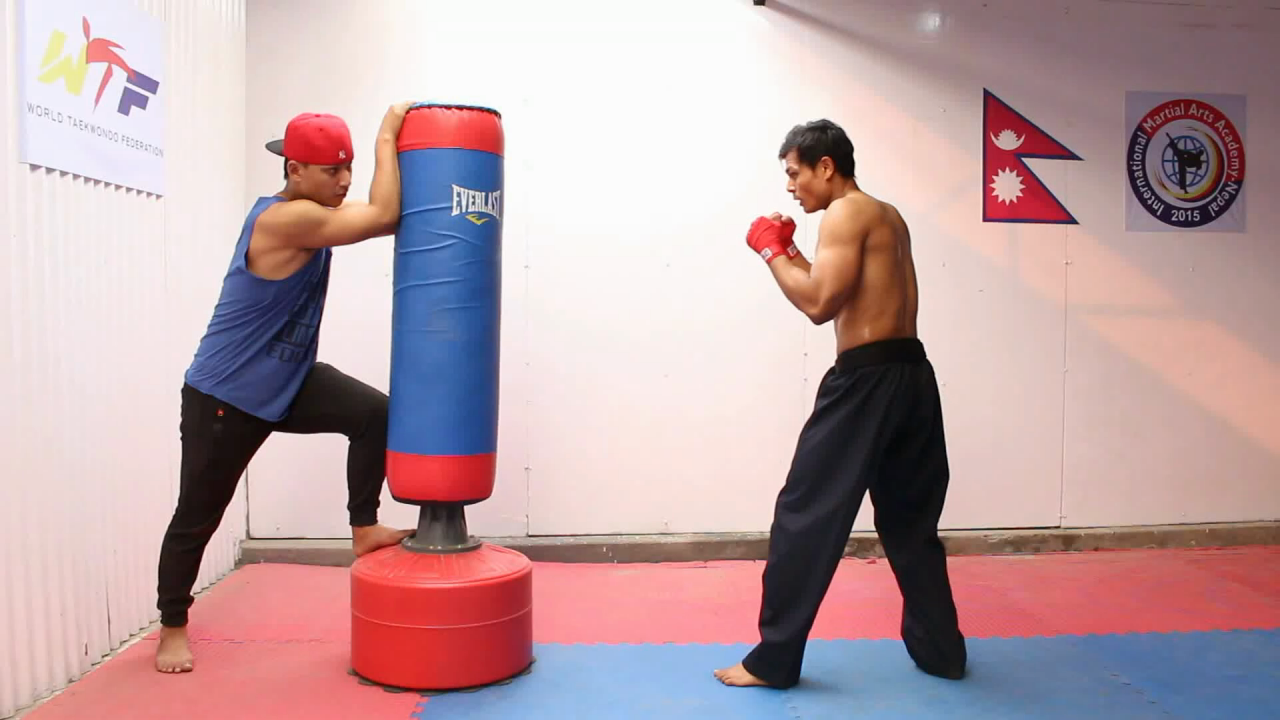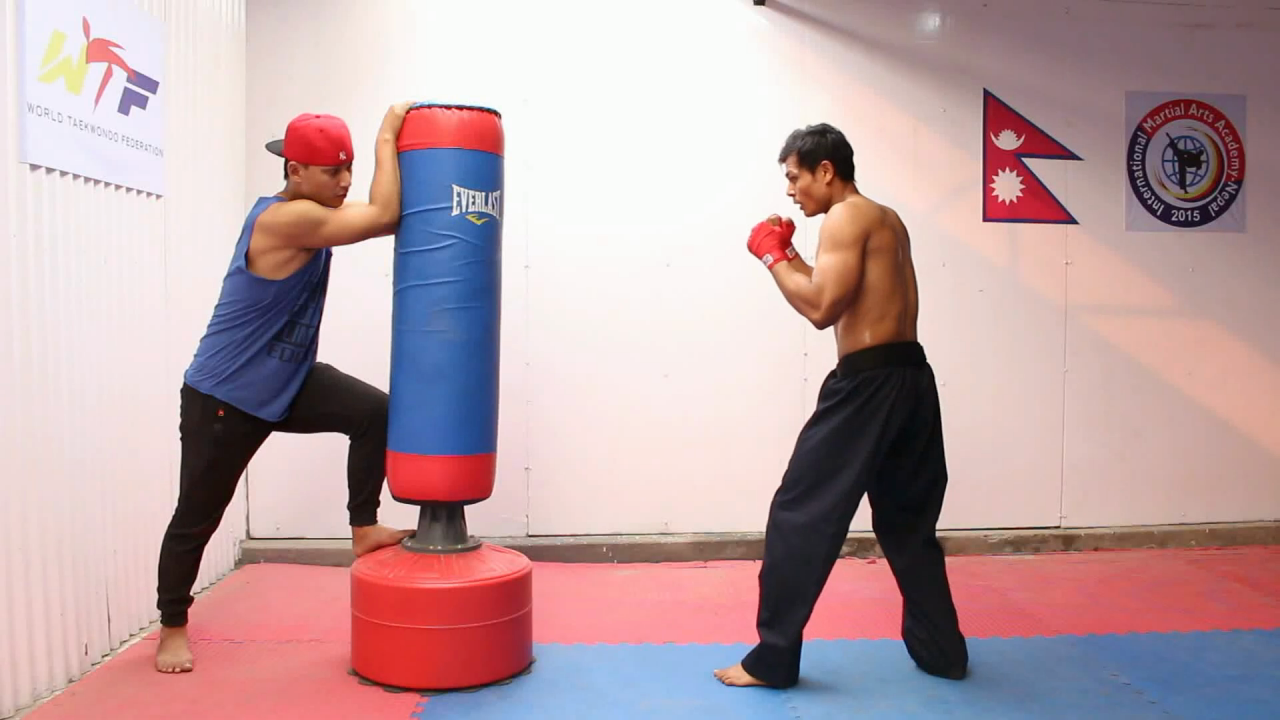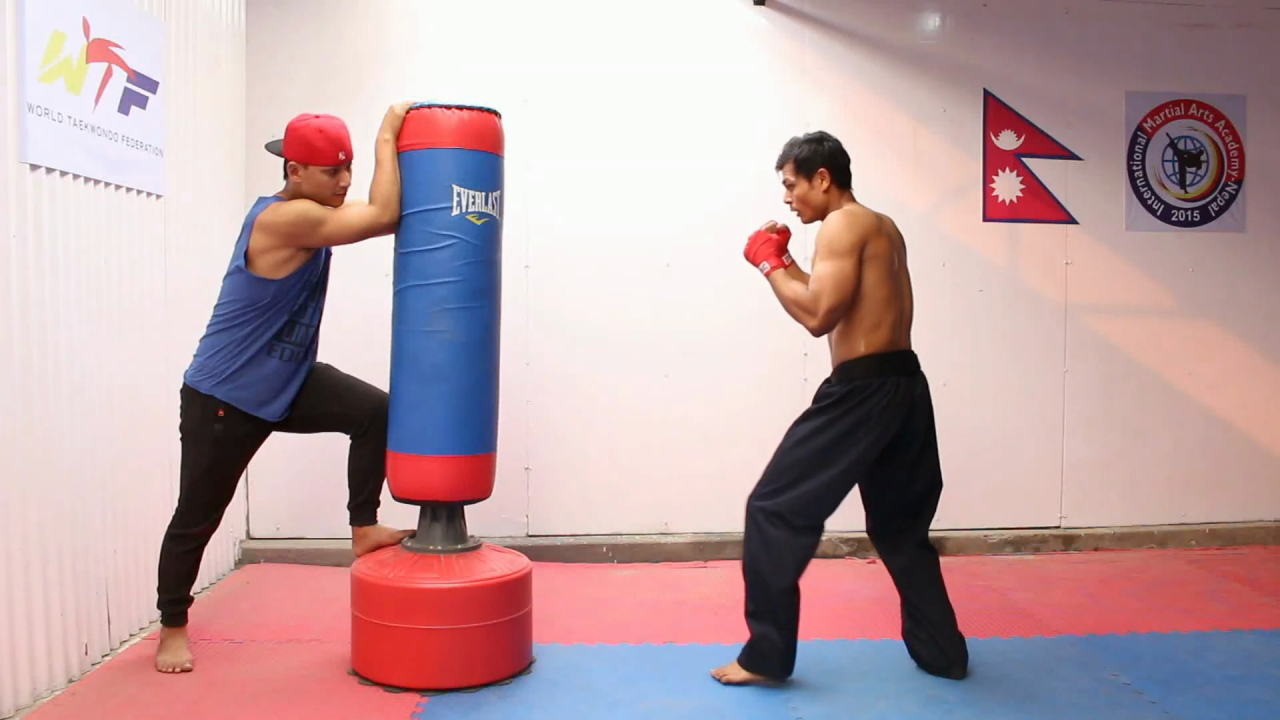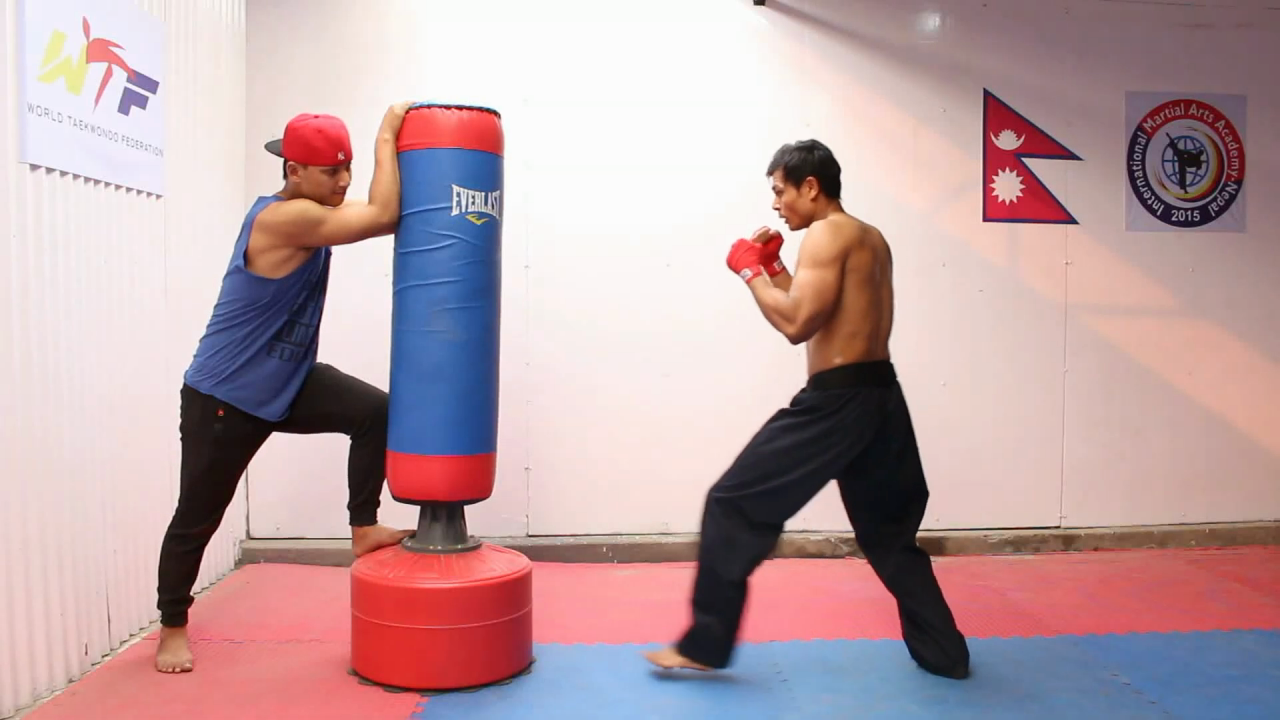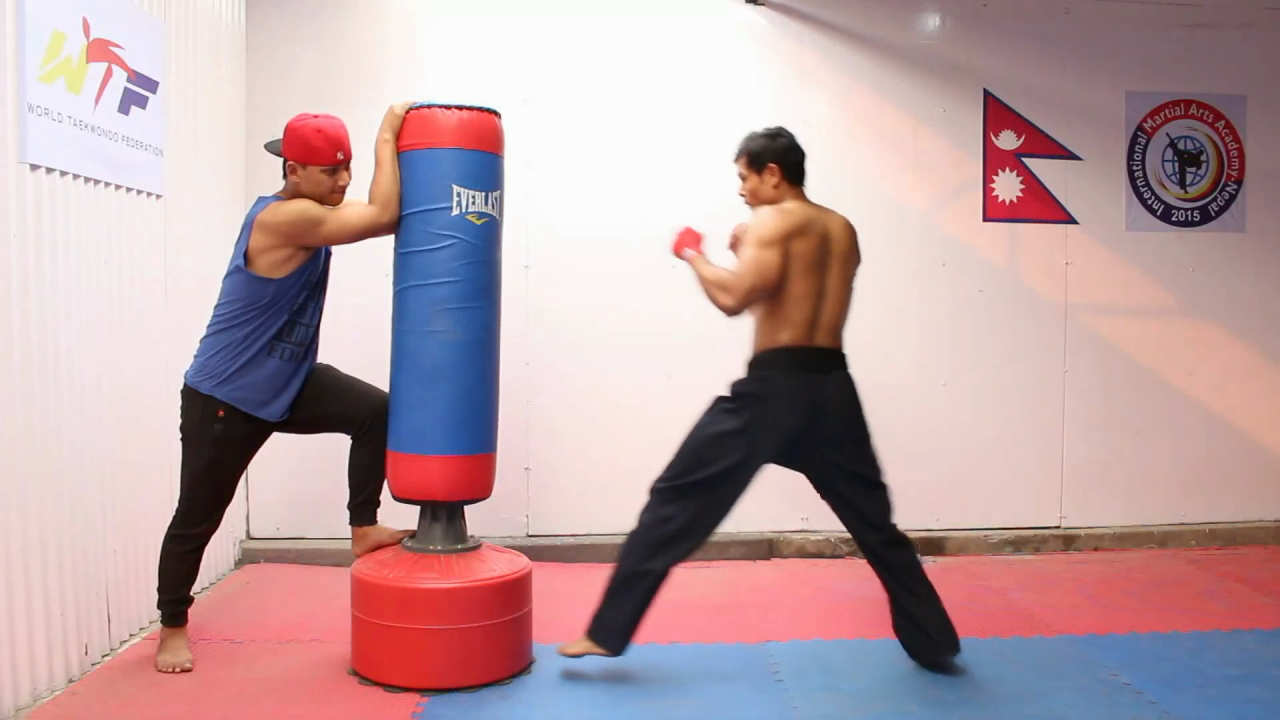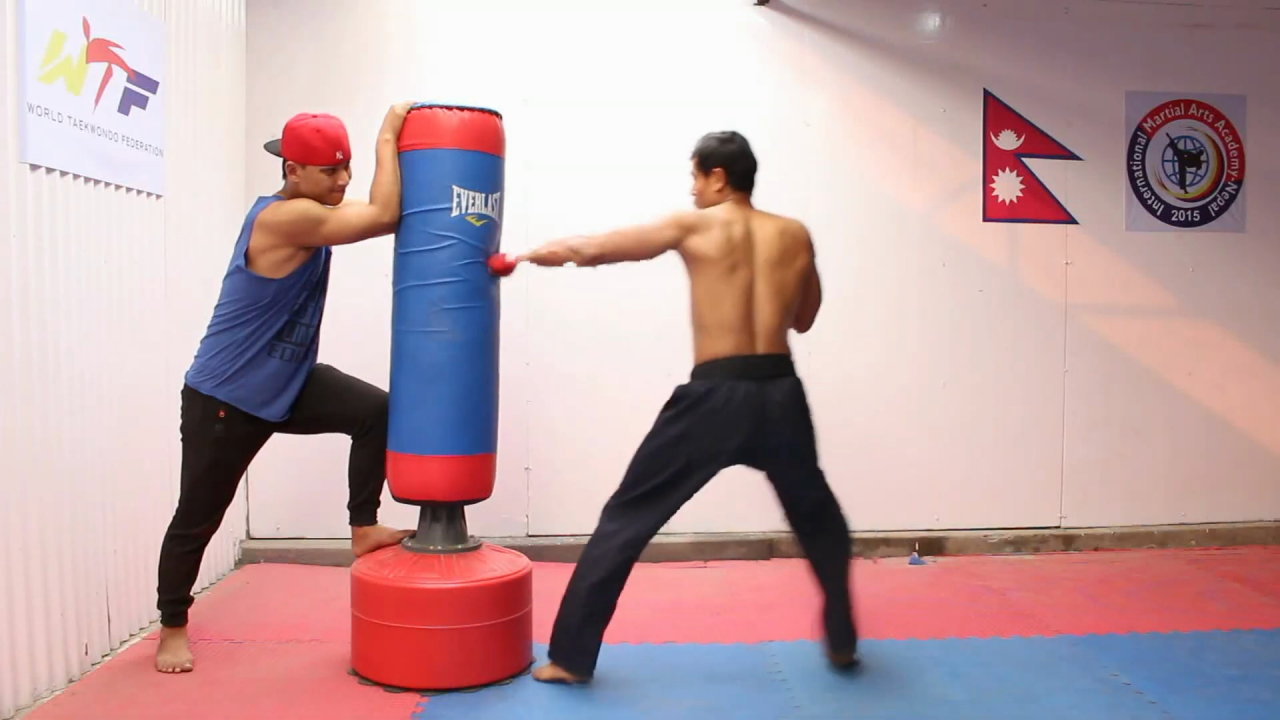
dt=0.5s
person 1, frame 1
left shoulder: (314, 212)
right shoulder: (284, 219)
left elbow: (384, 218)
right elbow: (381, 216)
right wrist: (389, 136)
left hip: (288, 382)
right hip: (224, 395)
left knee: (373, 414)
right knee: (198, 516)
left ankle: (363, 530)
right ankle: (173, 628)
person 1, frame 2
left shoulder: (314, 213)
right shoulder: (284, 219)
left elbow: (386, 217)
right elbow: (381, 216)
right wrist: (388, 135)
left hip: (288, 381)
right hip: (223, 396)
left knee: (376, 412)
right knee: (198, 516)
left ankle: (363, 529)
right ankle: (172, 627)
person 1, frame 3
left shoulder: (313, 211)
right shoulder: (283, 219)
left elbow: (382, 215)
right elbow: (381, 217)
right wrist: (388, 136)
left hip: (288, 381)
right hip: (223, 395)
left knee: (375, 412)
right knee: (198, 516)
left ankle: (363, 529)
right ankle: (172, 627)
person 1, frame 4
left shoulder: (313, 212)
right shoulder: (282, 219)
left elbow: (383, 216)
right elbow: (380, 216)
right wrist: (388, 137)
left hip: (288, 383)
right hip: (223, 396)
left knee: (376, 411)
right knee: (198, 517)
left ankle: (363, 529)
right ankle: (173, 628)
person 1, frame 5
left shoulder: (314, 211)
right shoulder: (282, 219)
left elbow: (382, 216)
right elbow: (381, 217)
right wrist: (388, 136)
left hip: (289, 382)
right hip: (224, 395)
left knee: (375, 412)
right knee: (198, 517)
left ankle: (363, 529)
right ankle: (172, 628)
person 1, frame 6
left shoulder: (313, 211)
right shoulder: (282, 218)
left elbow: (383, 215)
right elbow: (382, 217)
right wrist: (389, 136)
left hip: (288, 383)
right hip: (224, 396)
left knee: (376, 412)
right knee: (198, 517)
left ankle: (363, 529)
right ankle: (172, 628)
person 2, frame 1
left shoulder: (845, 213)
right shoulder: (888, 216)
left elbow: (820, 304)
left wrist: (770, 252)
right wrist: (791, 252)
left hip: (868, 380)
right hip: (909, 376)
left knee: (806, 513)
right knee: (910, 519)
left ankle: (775, 658)
right ankle: (940, 649)
person 2, frame 2
left shoulder: (846, 217)
right shoulder: (887, 219)
left elbow: (821, 309)
left wrist: (772, 257)
right wrist: (790, 254)
left hip: (870, 383)
right hip: (909, 380)
left knee: (800, 514)
right knee: (908, 522)
left ankle: (773, 659)
right ankle: (941, 650)
person 2, frame 3
left shoulder: (842, 224)
right shoulder: (883, 227)
left elbow: (818, 316)
left wrist: (767, 264)
right wrist: (785, 261)
left hip: (863, 391)
right hip: (903, 388)
left knee: (775, 509)
right knee: (902, 526)
left ankle: (767, 655)
right ankle: (942, 651)
person 2, frame 4
left shoulder: (826, 235)
right shoulder: (872, 239)
left elbow: (797, 324)
left wrist: (749, 271)
right wrist: (773, 267)
left hip: (837, 402)
right hip: (881, 399)
left knee: (732, 505)
right knee: (891, 532)
left ankle: (705, 644)
right ankle: (944, 651)
person 2, frame 5
left shoulder: (773, 220)
right shoulder: (843, 230)
left elbow: (734, 298)
left wrist: (692, 252)
left hip: (774, 387)
right hip: (831, 386)
left knee: (677, 499)
right knee: (871, 518)
left ankle: (608, 631)
right ankle: (933, 642)
person 2, frame 6
left shoulder: (691, 225)
right shoulder: (795, 234)
left elbow: (596, 249)
left wrist: (524, 254)
left hip: (715, 395)
right hip: (779, 391)
left knee: (626, 517)
right knee: (816, 515)
left ankle: (570, 656)
right ankle: (841, 639)
